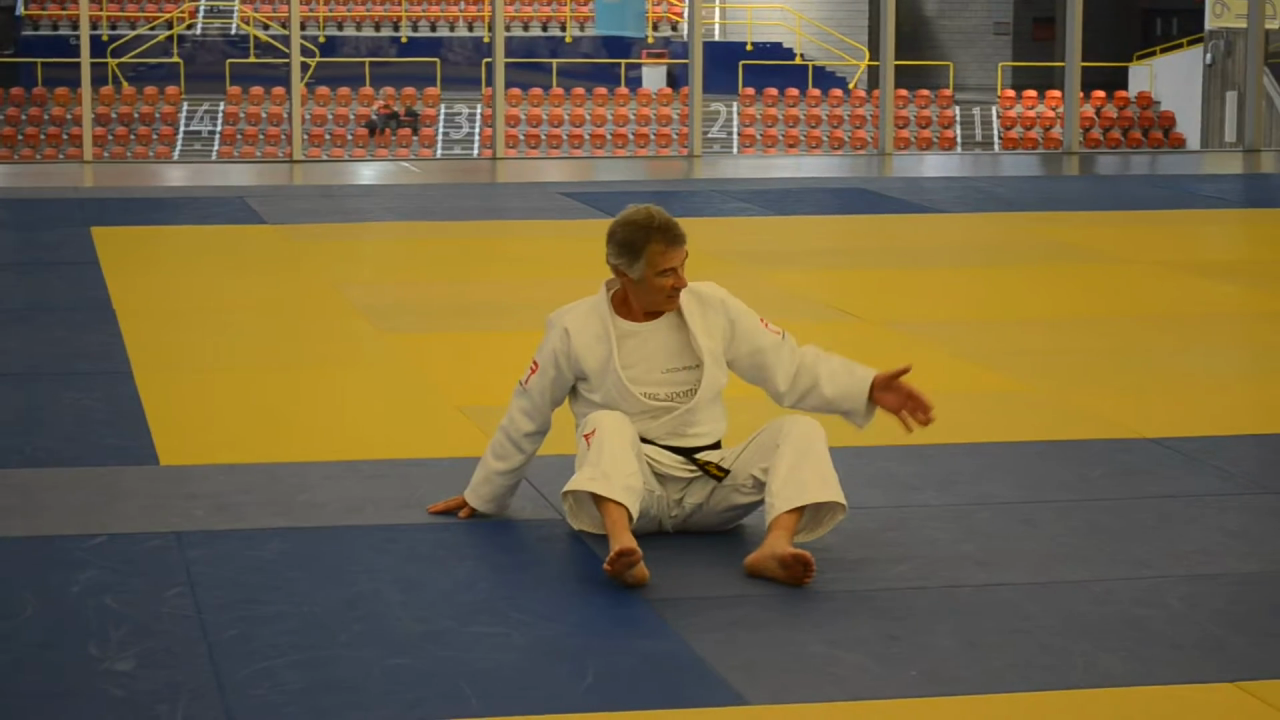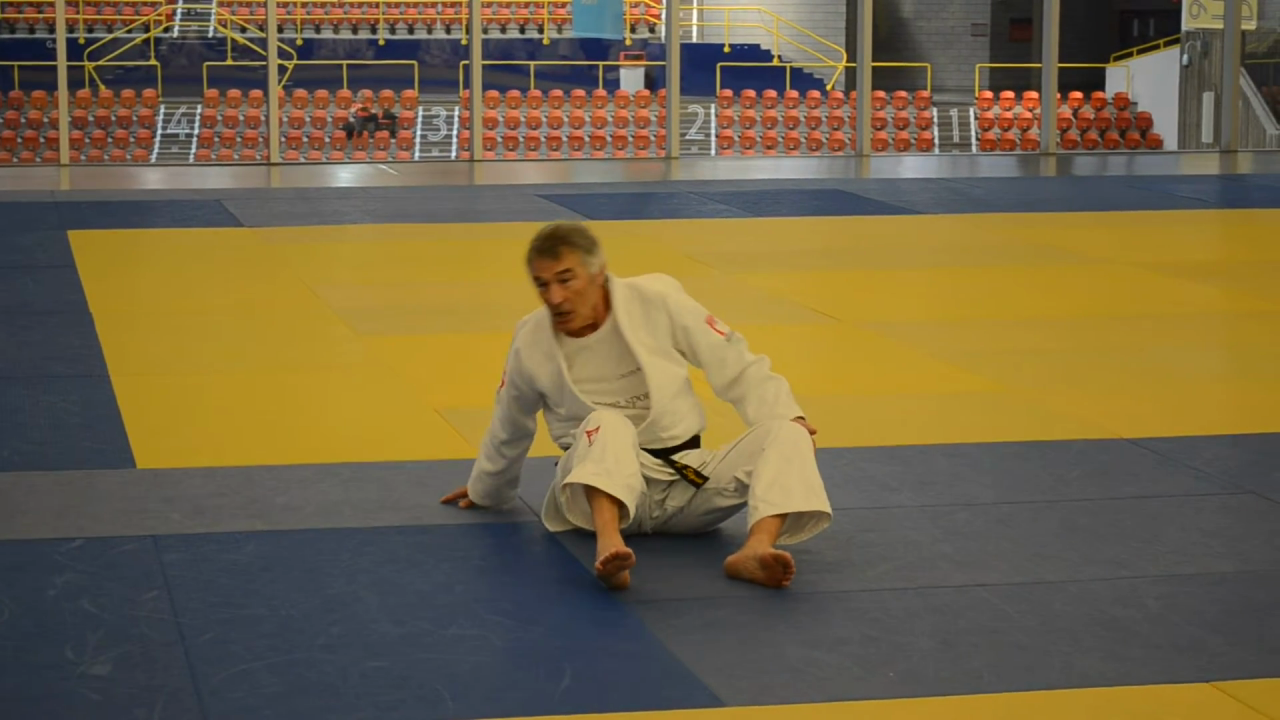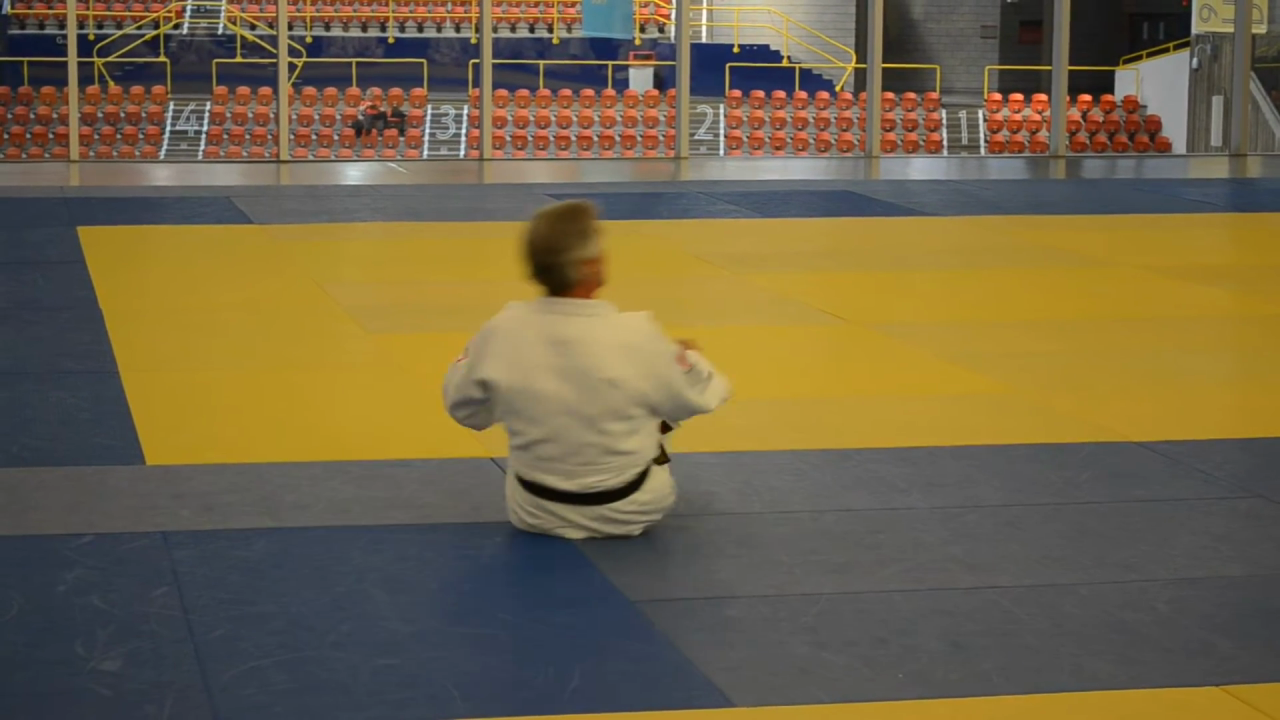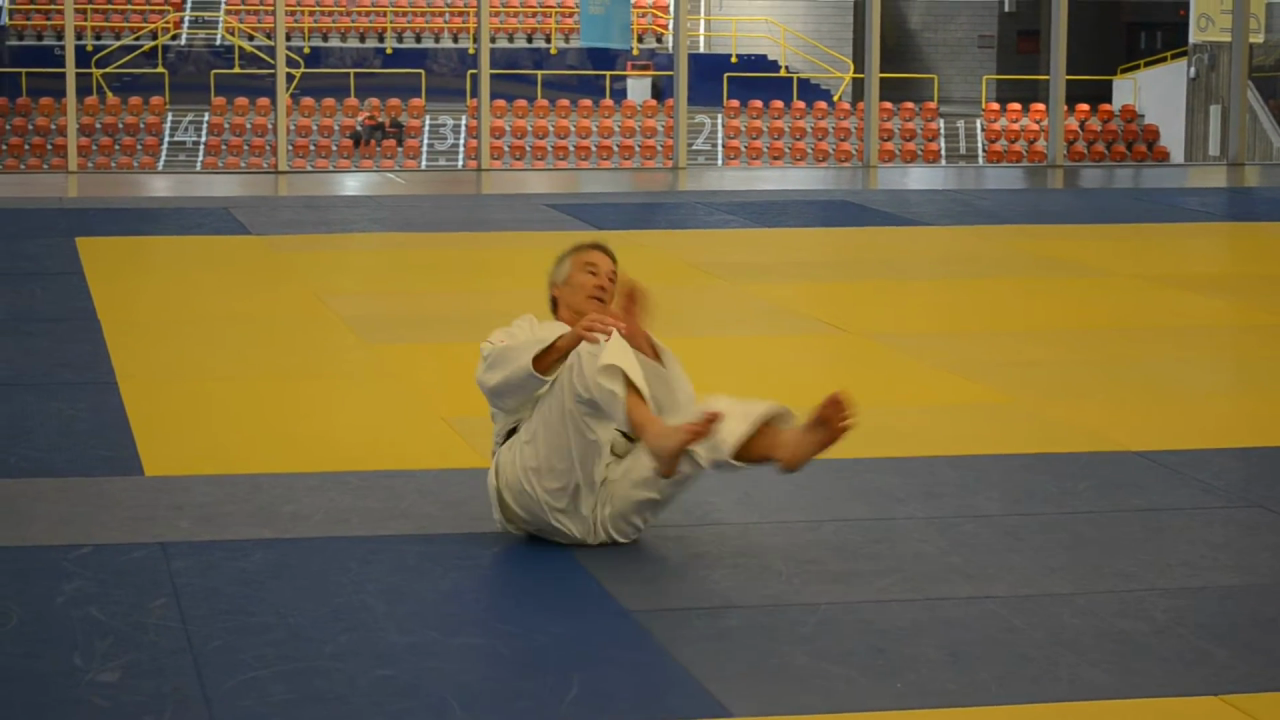
dt=1s
person 1, frame 1
left shoulder: (712, 305)
right shoulder: (574, 328)
left elbow: (789, 365)
right elbow: (525, 416)
left wrist: (867, 388)
right wrist: (482, 495)
left hip: (705, 483)
right hip: (629, 482)
left knee: (800, 432)
right knee: (605, 426)
left ankle: (773, 549)
right ankle: (622, 547)
person 1, frame 2
left shoulder: (656, 297)
right shoulder: (532, 343)
left elbow: (735, 364)
right elbow: (511, 427)
left wrist: (788, 417)
right wrist: (483, 489)
left hip: (683, 477)
right hip: (597, 481)
left knee: (785, 436)
right knee: (607, 427)
left ankle: (755, 551)
right ankle: (609, 546)
person 1, frame 3
left shoulder: (503, 332)
right shoulder: (634, 338)
left elbow: (463, 403)
right elbow: (697, 397)
right wrist: (685, 357)
right hip: (629, 509)
person 1, frame 4
left shoulder: (626, 350)
right shoulder: (525, 333)
left elbow: (675, 410)
right elbow: (500, 378)
left wrist: (641, 341)
right wrist: (566, 341)
left hip: (605, 507)
right hip: (541, 490)
left knee: (710, 414)
right knee: (601, 351)
left ankle: (783, 446)
right ankle: (660, 443)
